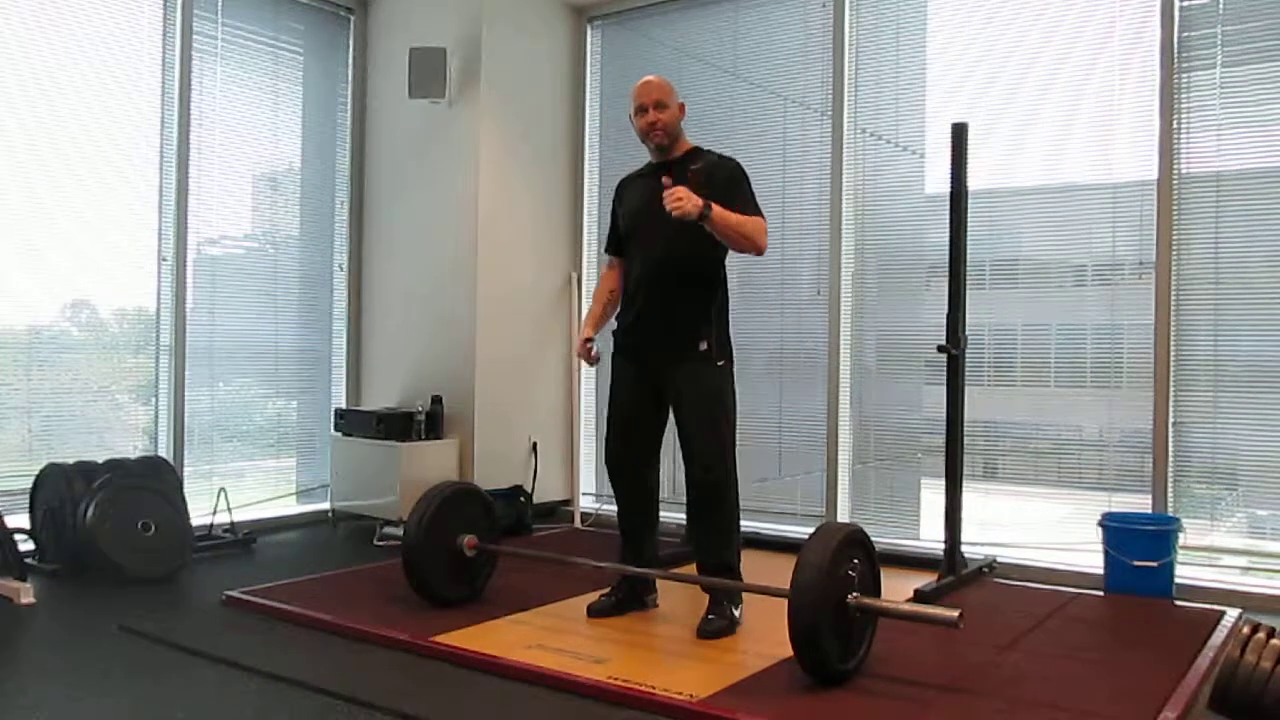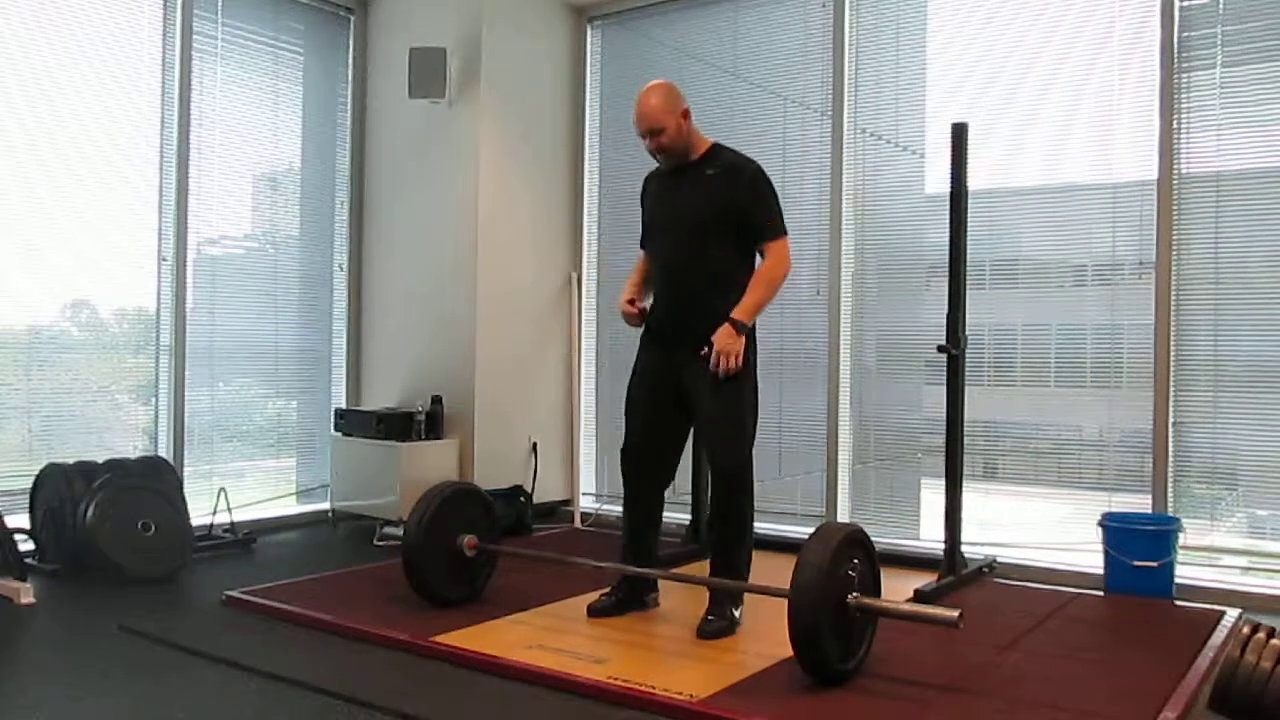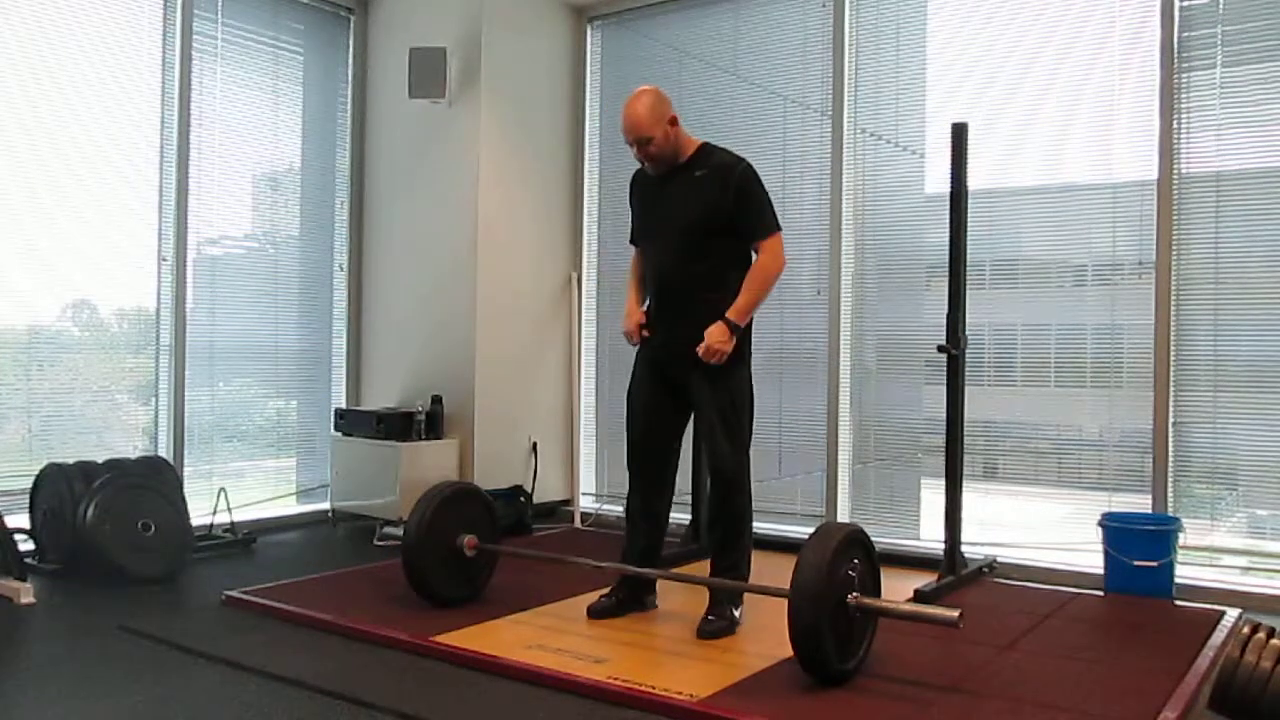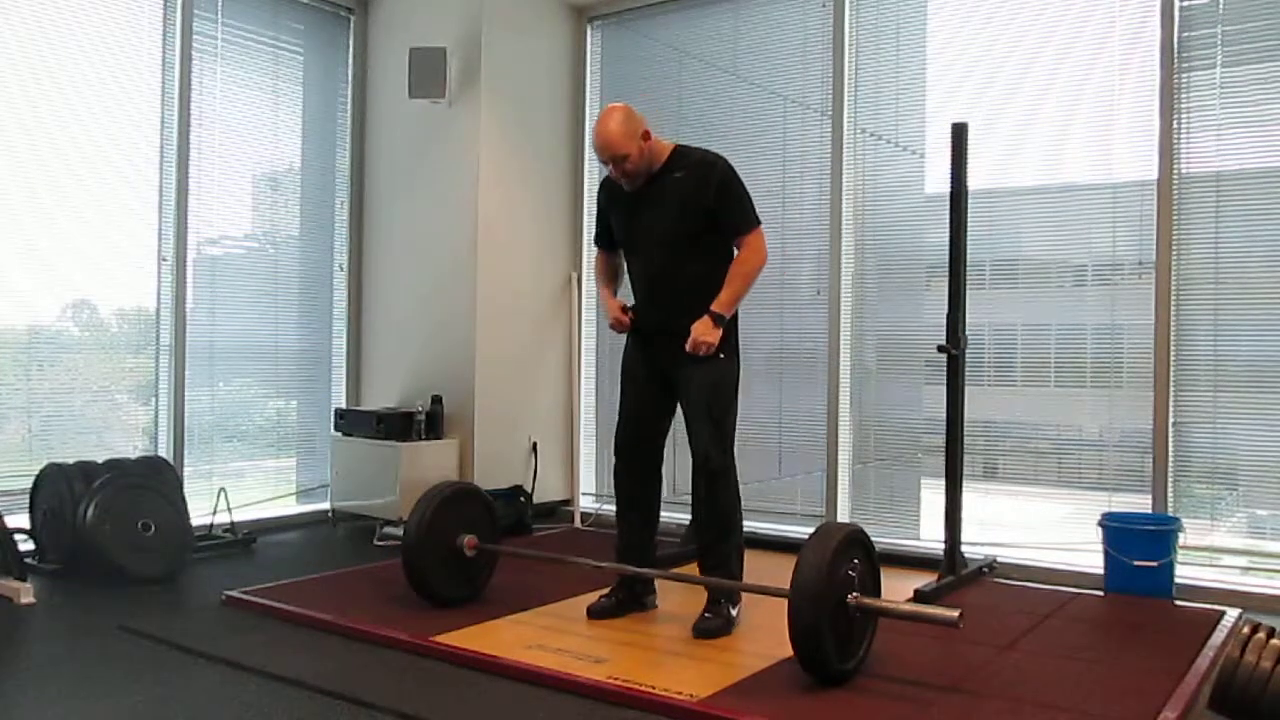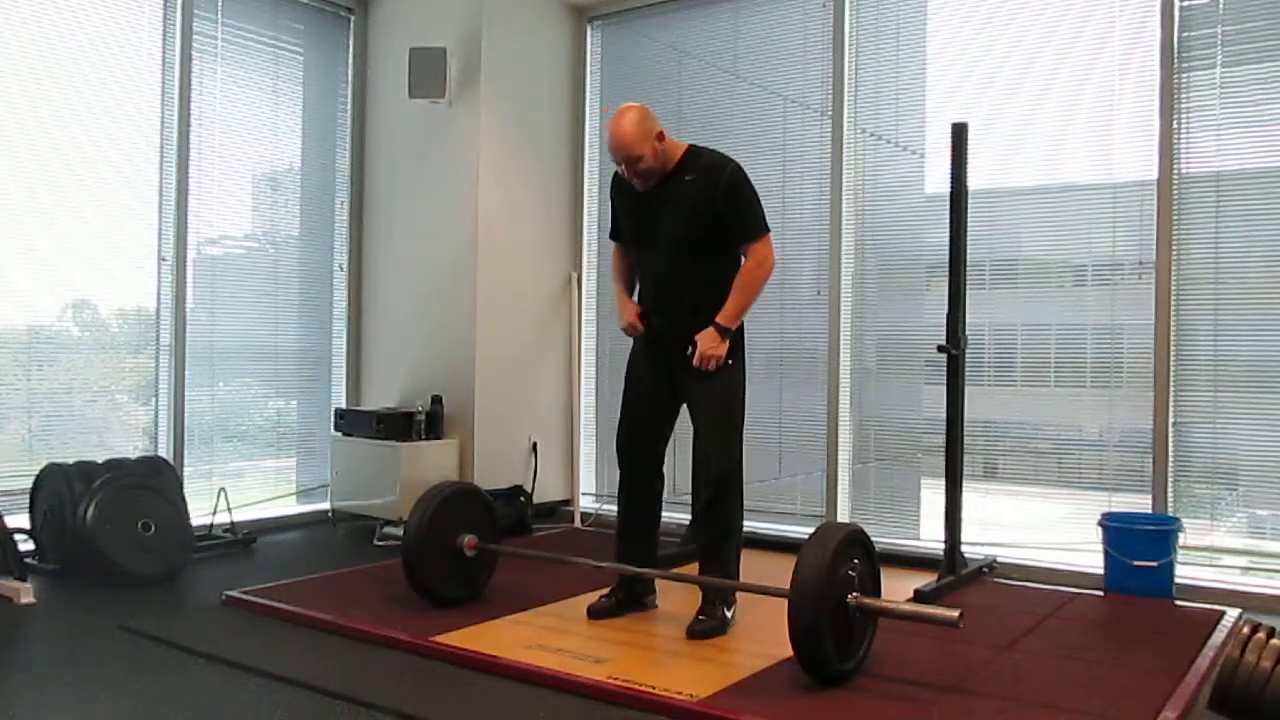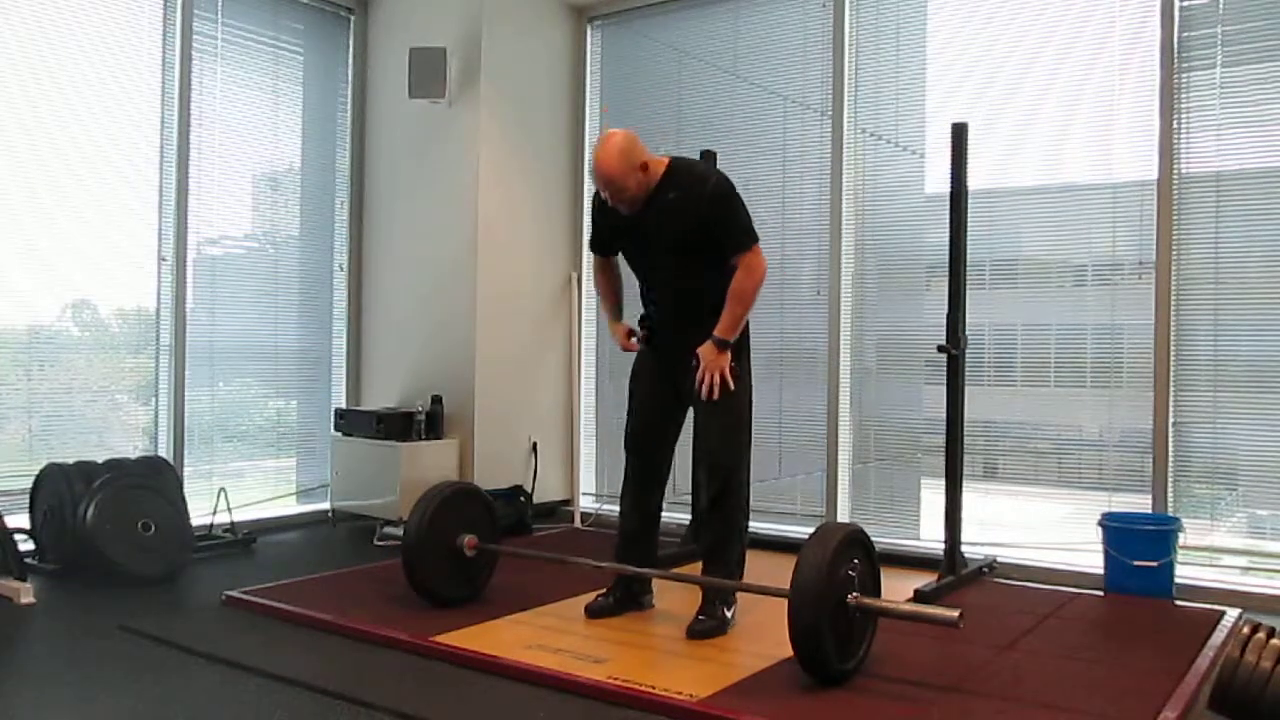
dt=0.3s
person 1, frame 1
left shoulder: (718, 171)
right shoulder: (628, 187)
left elbow: (757, 236)
right elbow: (614, 266)
left wrist: (701, 209)
right wrist: (593, 323)
left hip: (698, 347)
right hip: (636, 348)
left knee: (709, 466)
right knee: (627, 463)
left ankle: (723, 592)
right ankle: (636, 580)
person 1, frame 2
left shoulder: (739, 174)
right shoulder: (654, 184)
left elbow: (777, 257)
left wrist: (737, 323)
right wrist: (631, 292)
left hip: (718, 349)
right hip: (660, 346)
left knee: (728, 468)
right knee: (640, 460)
left ankle: (727, 593)
right ankle: (637, 579)
person 1, frame 3
left shoulder: (729, 174)
right shoulder: (643, 183)
left elbow: (771, 254)
left wrist: (730, 323)
right wrist: (634, 303)
left hip: (716, 347)
right hip: (658, 347)
left knee: (726, 467)
right knee: (646, 461)
left ankle: (728, 594)
right ankle: (637, 581)
person 1, frame 4
left shoulder: (708, 172)
right shoulder: (612, 190)
left elbow: (753, 248)
right elbow: (607, 254)
left wrist: (716, 316)
right wrist: (609, 297)
left hip: (704, 341)
right hip: (645, 342)
left knee: (711, 462)
right knee: (633, 459)
left ankle: (724, 593)
right ankle: (635, 581)
person 1, frame 5
left shoulder: (719, 175)
right shoulder: (624, 184)
left elbow: (760, 256)
left wrist: (721, 328)
right wrist: (624, 299)
left hip: (711, 344)
right hip: (653, 343)
left knee: (717, 467)
right knee: (635, 457)
left ankle: (719, 595)
right ankle: (634, 582)
person 1, frame 6
left shoulder: (706, 188)
right shoulder: (608, 201)
left elbow: (751, 265)
right elbow: (604, 261)
left wrist: (721, 342)
right wrist: (614, 320)
left hip: (714, 348)
right hip: (658, 345)
left knee: (721, 467)
right knee: (642, 458)
left ankle: (719, 596)
right ankle: (632, 582)
